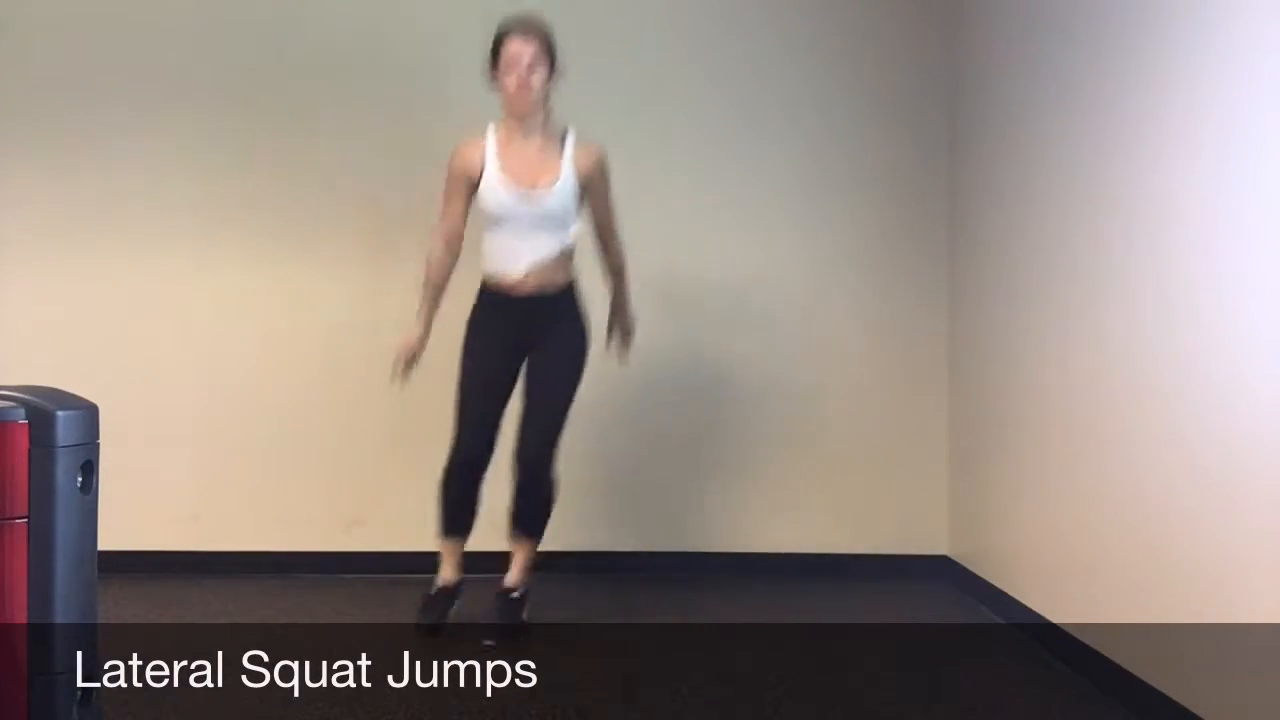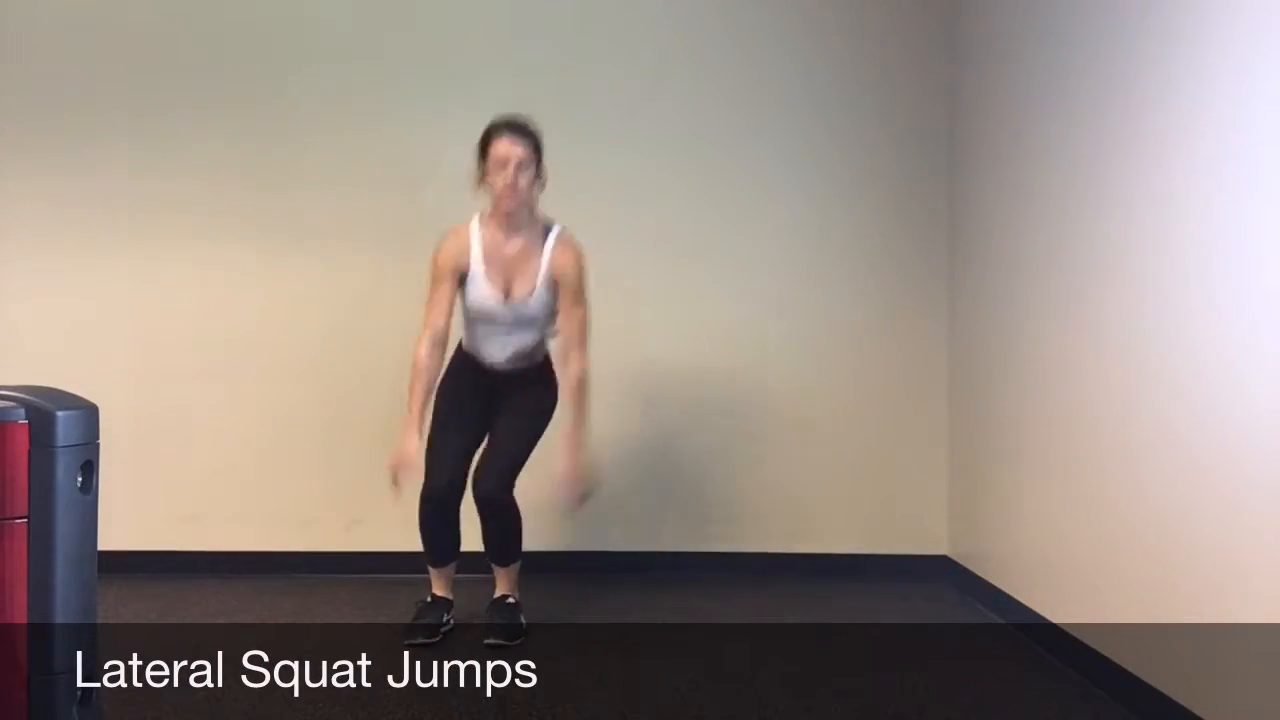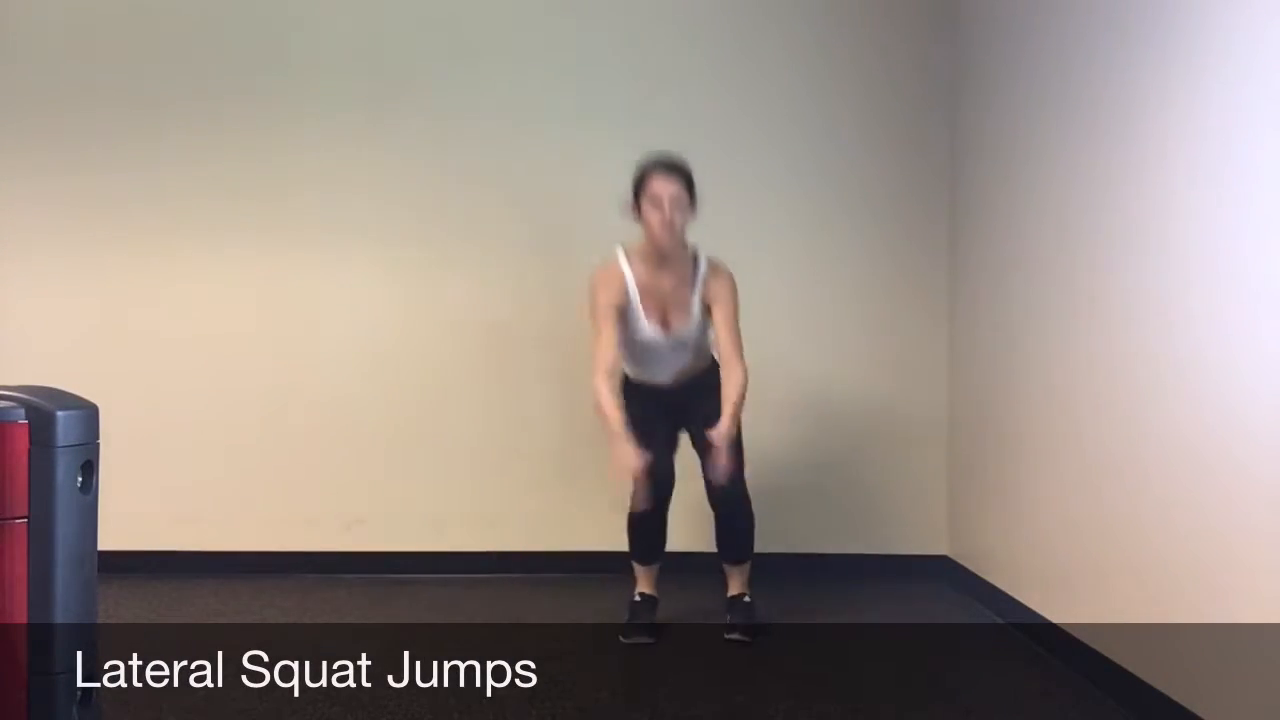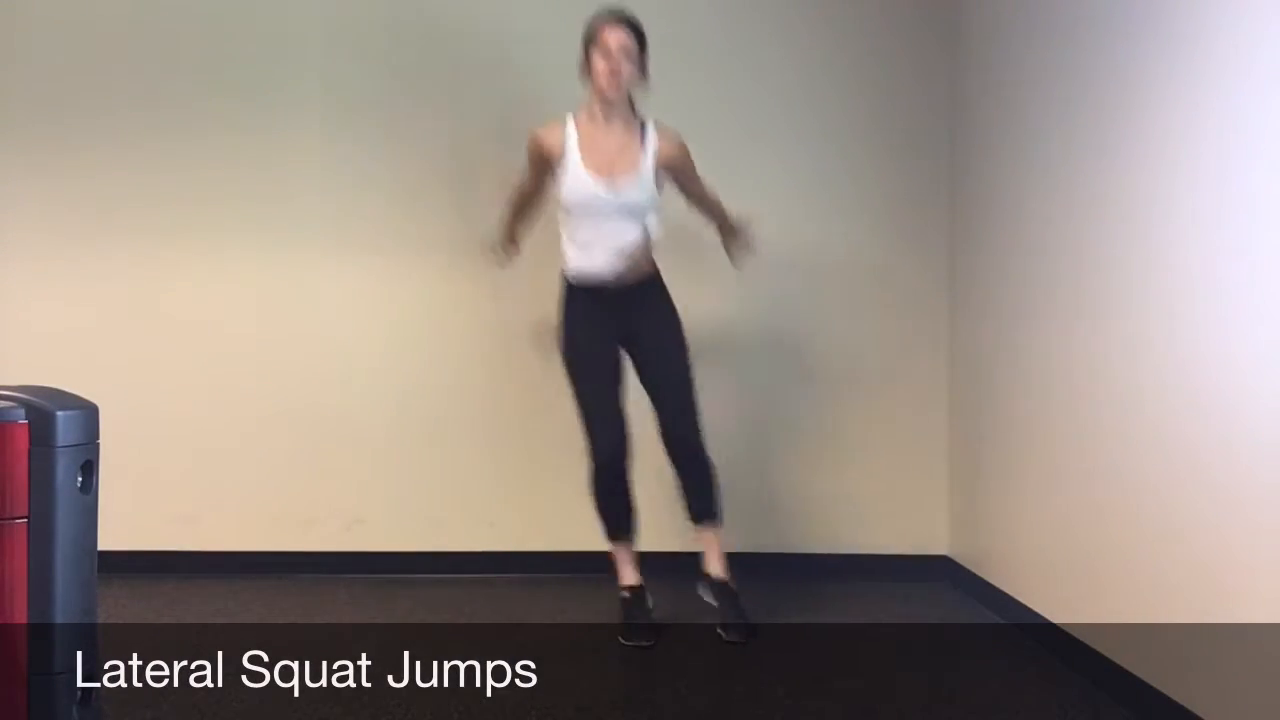
dt=0.7s
person 1, frame 1
left shoulder: (584, 159)
right shoulder: (473, 156)
left elbow: (608, 240)
right elbow: (445, 247)
left wrist: (621, 305)
right wrist: (421, 327)
left hip: (558, 321)
right hip: (493, 318)
left knee: (536, 453)
right knee: (468, 449)
left ankle: (516, 583)
right ankle: (448, 578)
person 1, frame 2
left shoulder: (562, 253)
right shoulder: (457, 245)
left elbow: (574, 356)
right elbow: (431, 339)
left wrist: (575, 446)
right wrist: (412, 428)
left hip: (529, 383)
right hip: (468, 377)
left knee: (490, 485)
right knee: (439, 487)
left ankle: (507, 596)
right ankle: (440, 596)
person 1, frame 3
left shoulder: (715, 278)
right shoulder: (611, 279)
left elbow: (733, 366)
right elbow: (603, 372)
left wrist: (727, 430)
right wrist: (621, 446)
left hip: (700, 389)
right hip: (643, 393)
left knee: (726, 478)
right knee: (651, 485)
left ankle: (739, 594)
right ankle: (644, 593)
person 1, frame 4
left shoulder: (663, 146)
right shoulder: (552, 141)
left elbow: (698, 194)
right elbow: (527, 193)
left wrist: (728, 227)
right wrist: (509, 233)
left hip: (646, 302)
right hip: (584, 309)
left knee: (683, 434)
right knee: (607, 446)
left ankle: (716, 573)
right ankle: (629, 581)
